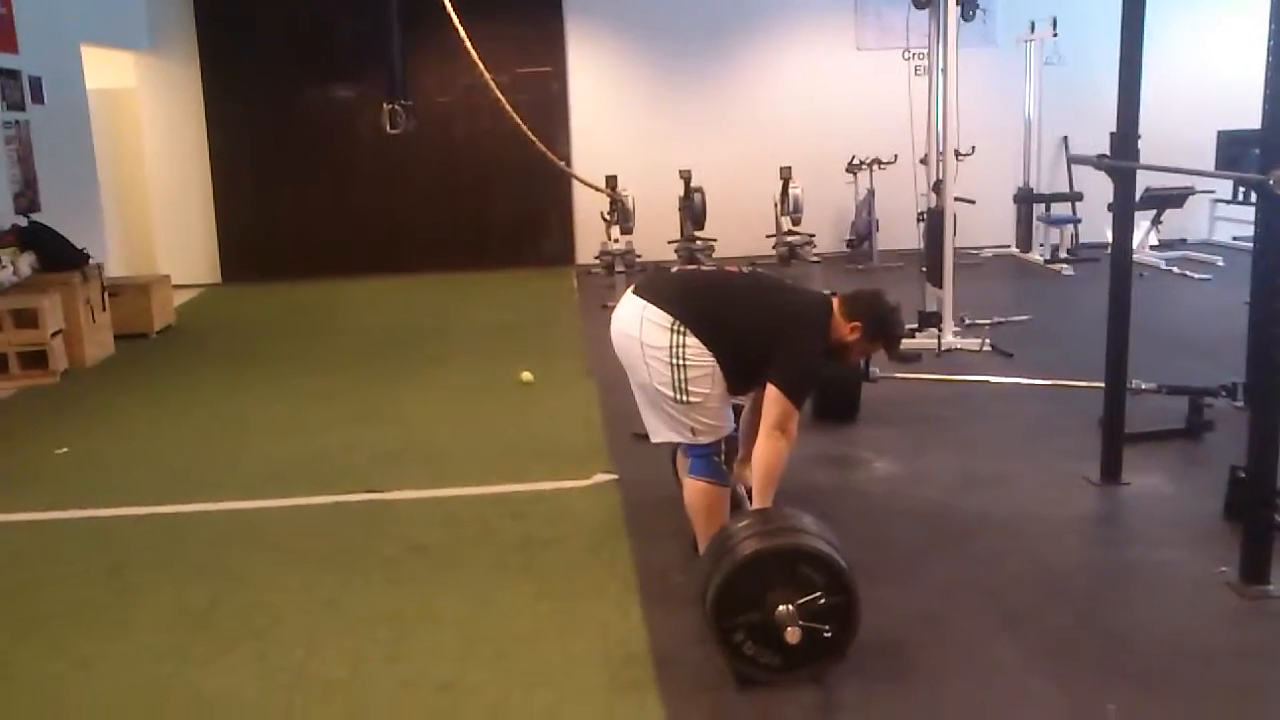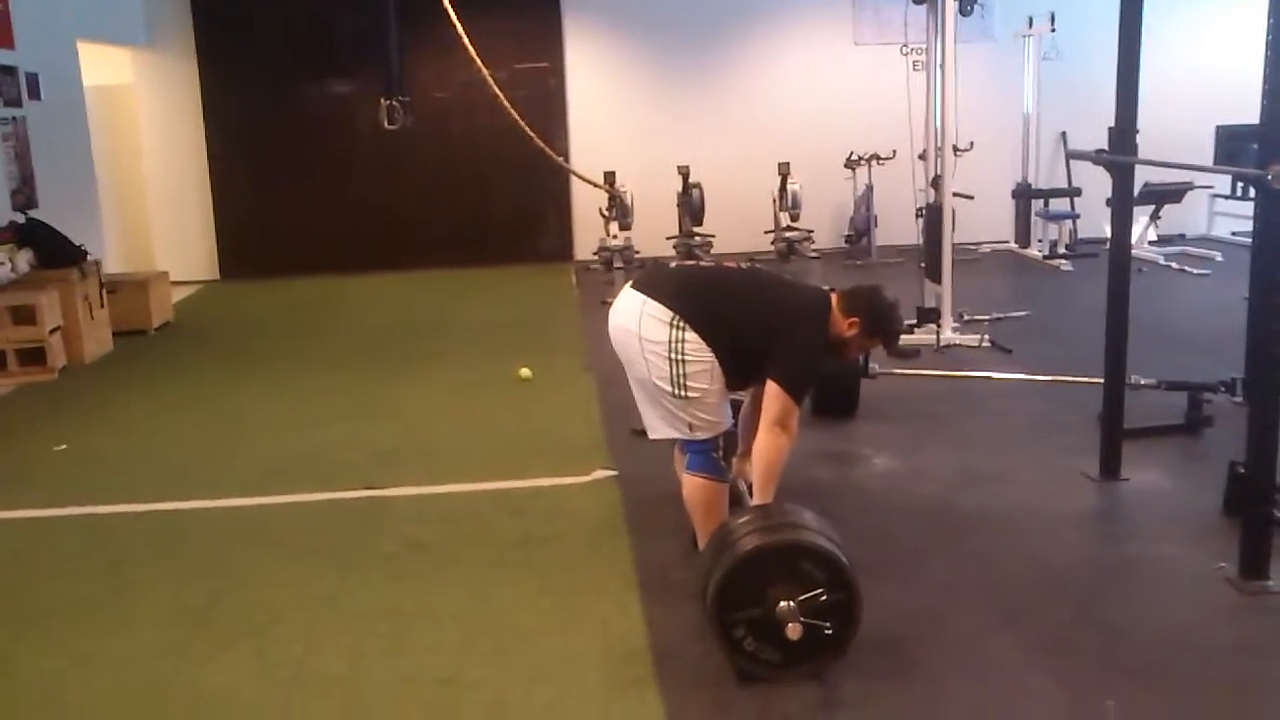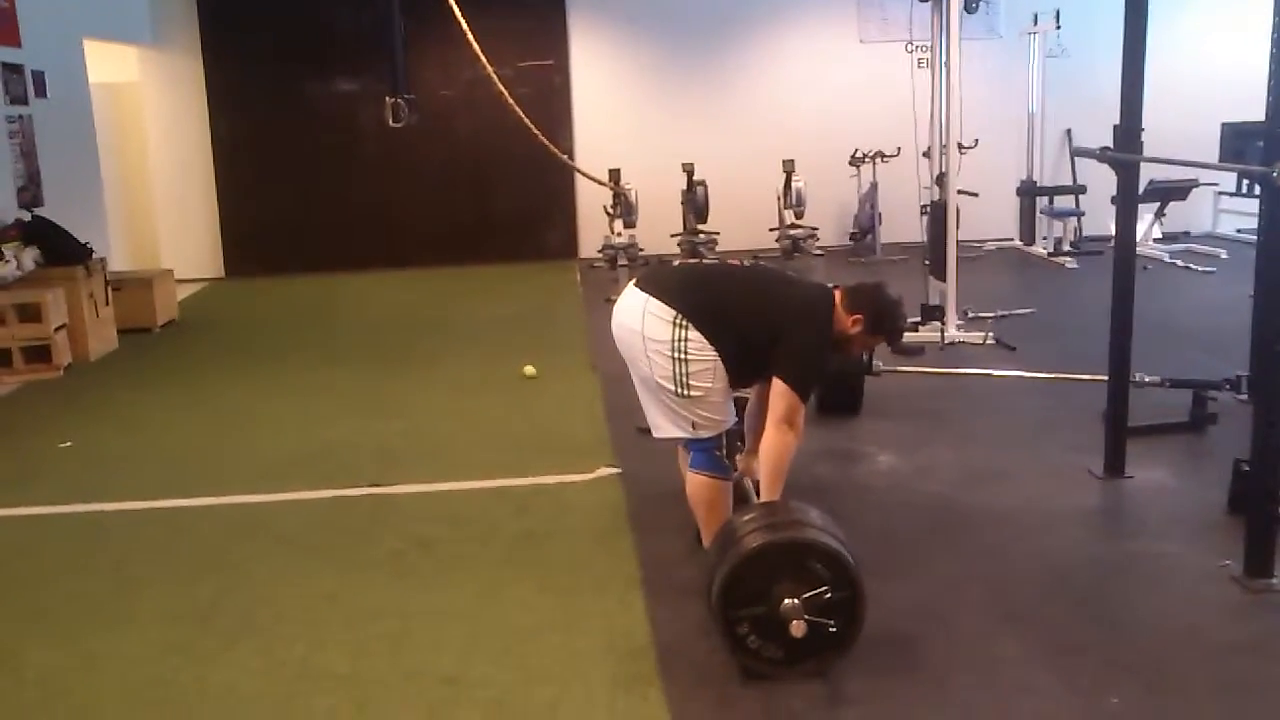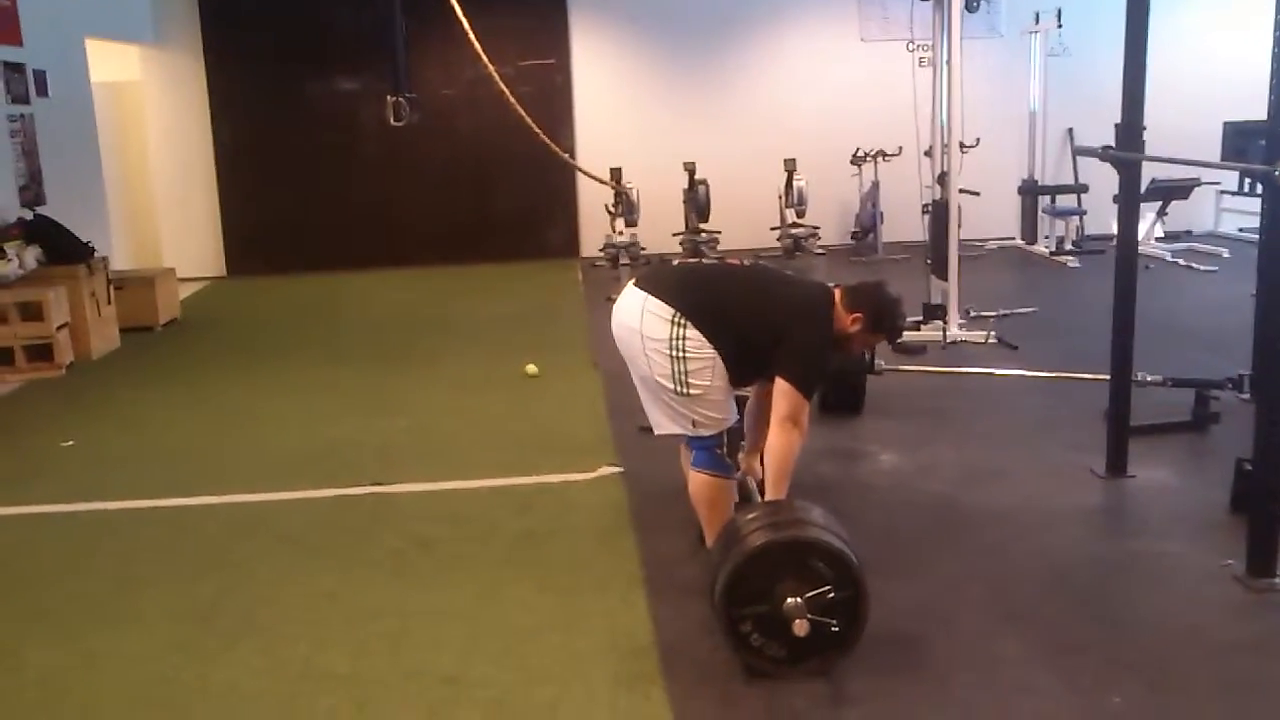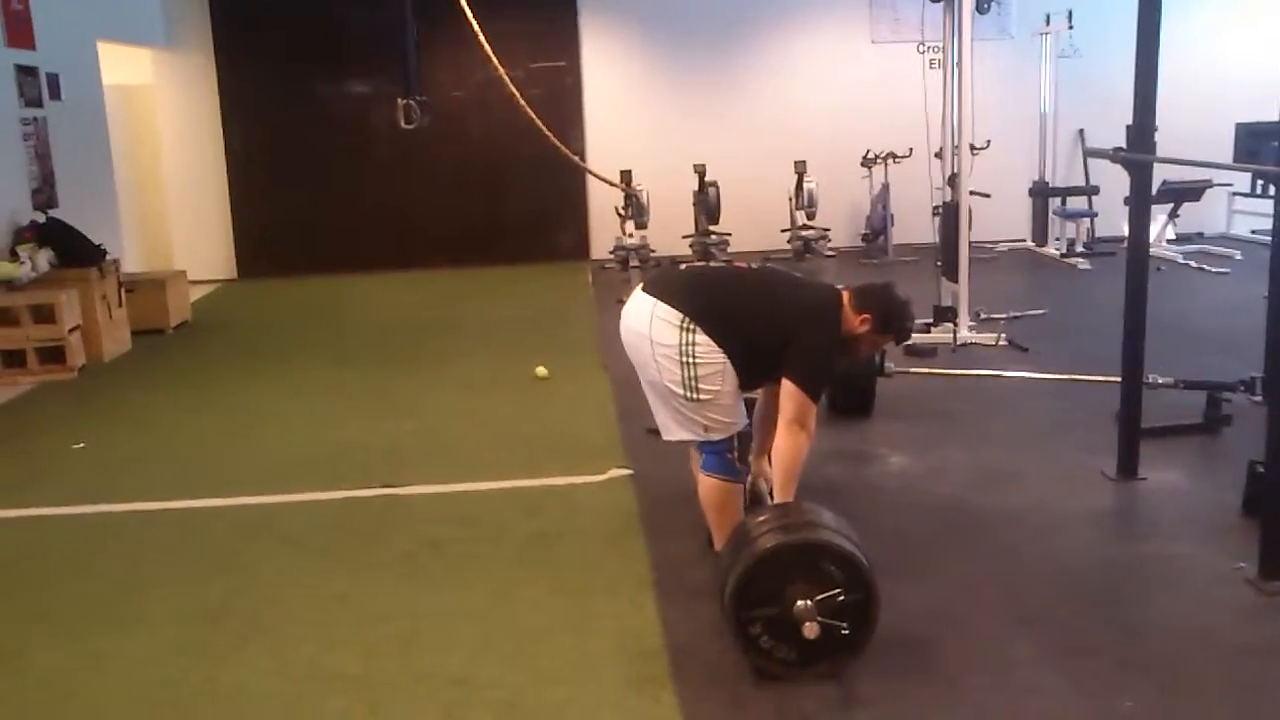
dt=0.1s
person 1, frame 1
left shoulder: (801, 314)
right shoulder: (806, 335)
left elbow: (761, 398)
right elbow: (777, 431)
left wrist: (743, 464)
right hip: (663, 324)
left knee: (697, 438)
right knee: (707, 447)
left ankle: (708, 537)
person 1, frame 2
left shoulder: (799, 310)
right shoulder: (807, 331)
left elbow: (761, 392)
right elbow: (777, 427)
left wrist: (743, 458)
right hip: (662, 320)
left knee: (693, 432)
right knee: (706, 442)
left ankle: (705, 529)
person 1, frame 3
left shoulder: (804, 307)
right shoulder: (811, 329)
left elbow: (766, 388)
right elbow: (783, 424)
left wrist: (749, 456)
right hip: (665, 319)
left knee: (696, 430)
right knee: (709, 440)
left ankle: (710, 529)
person 1, frame 4
left shoulder: (803, 306)
right shoulder: (812, 328)
left elbow: (766, 386)
right elbow: (787, 424)
left wrist: (750, 455)
right hip: (664, 318)
left knee: (698, 428)
right knee: (712, 439)
left ankle: (712, 526)
person 1, frame 5
left shoulder: (811, 308)
right shoulder: (820, 329)
left elbow: (773, 389)
right elbow: (795, 426)
left wrist: (759, 458)
right hip: (673, 322)
left knee: (707, 430)
right knee: (721, 443)
left ankle: (722, 531)
